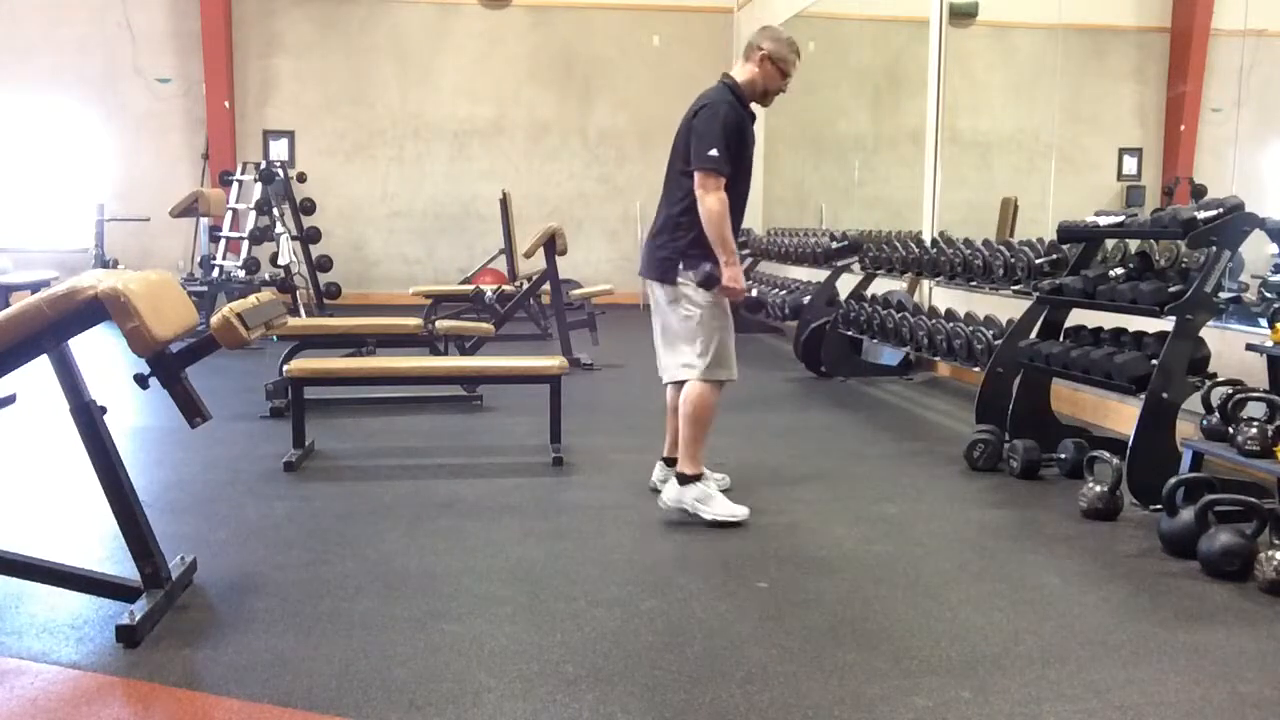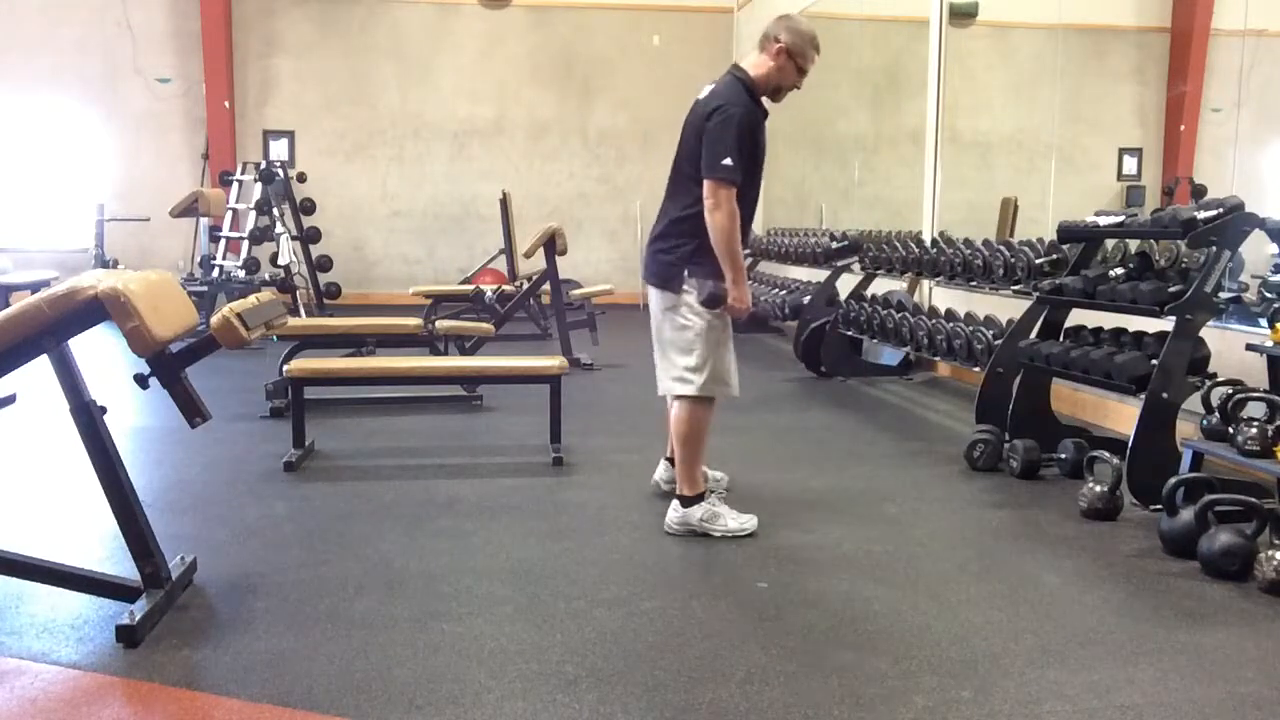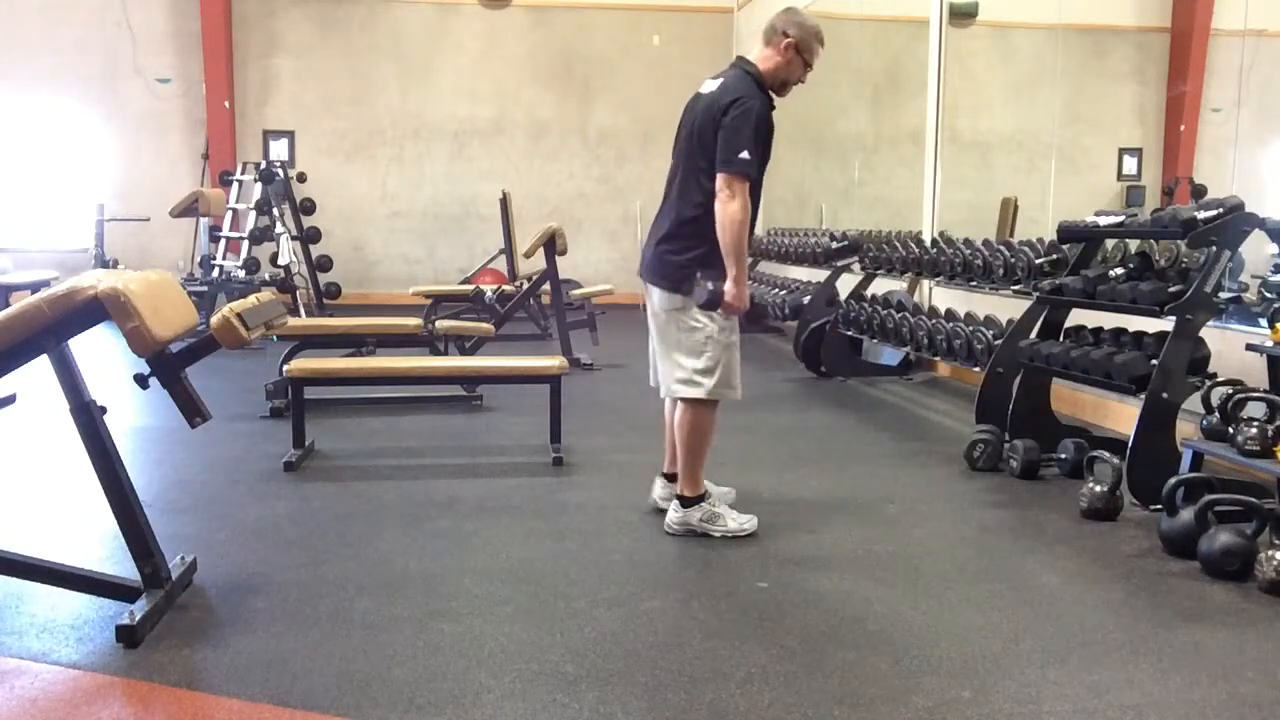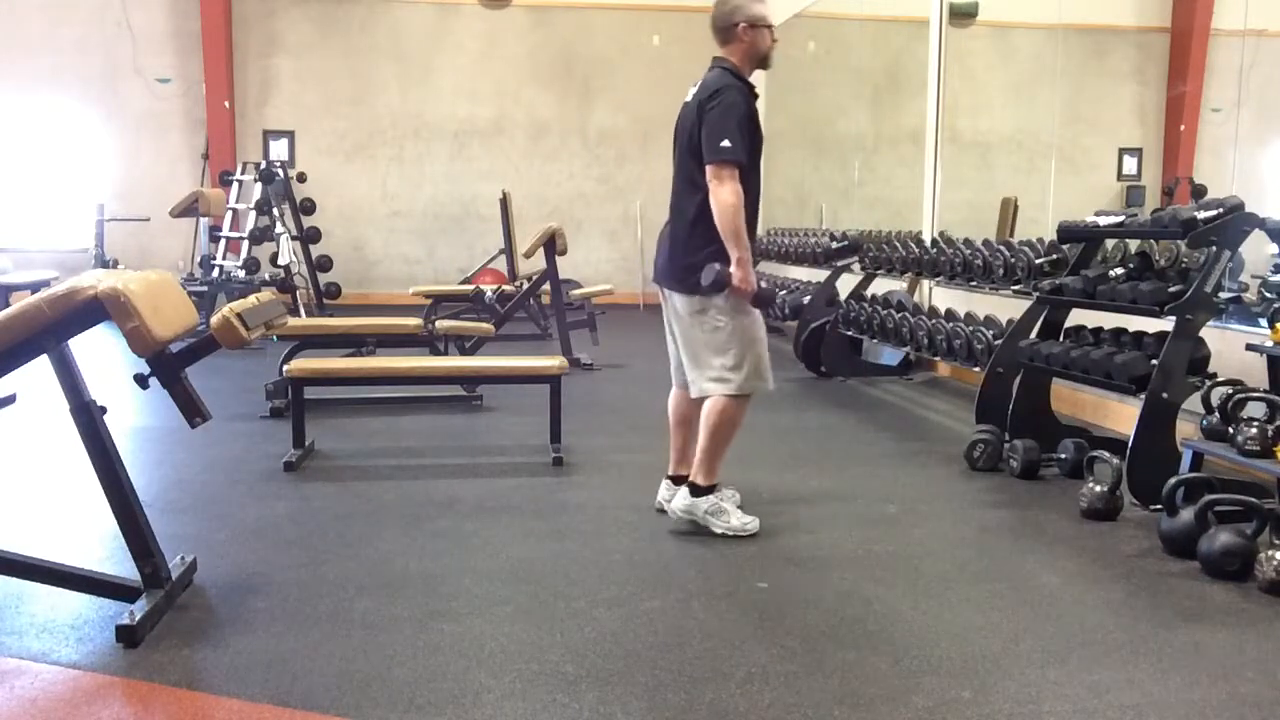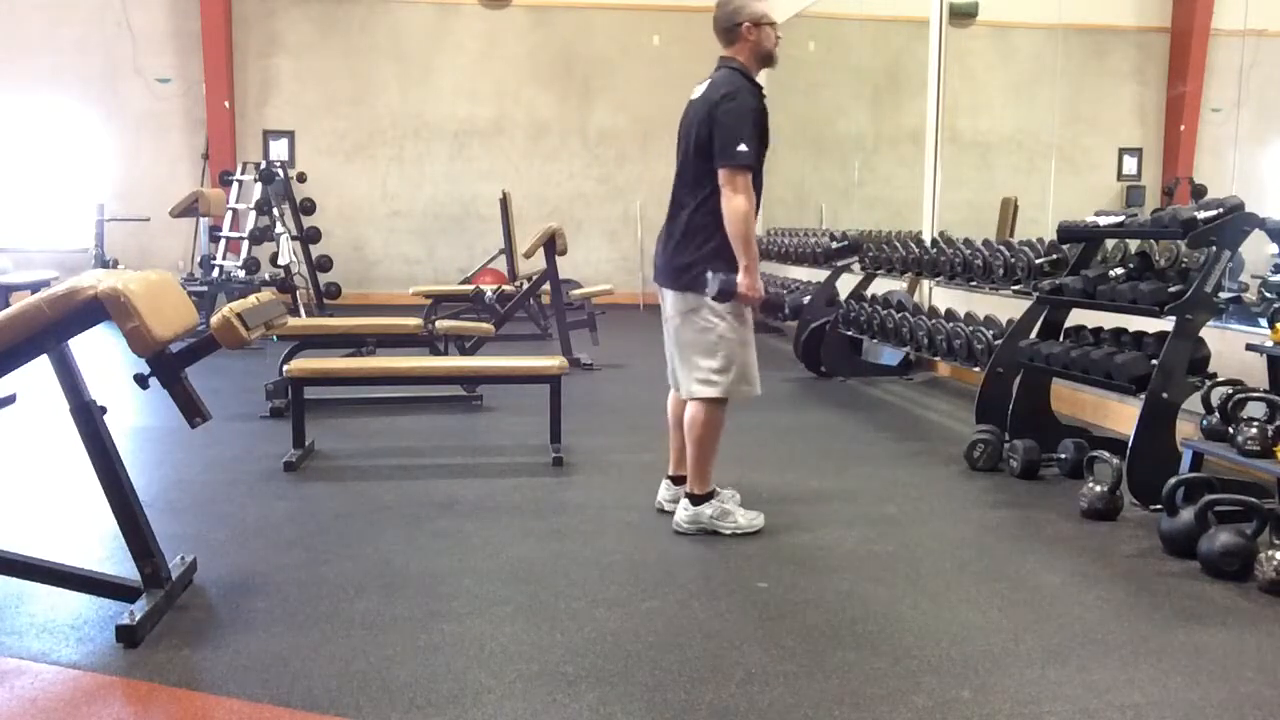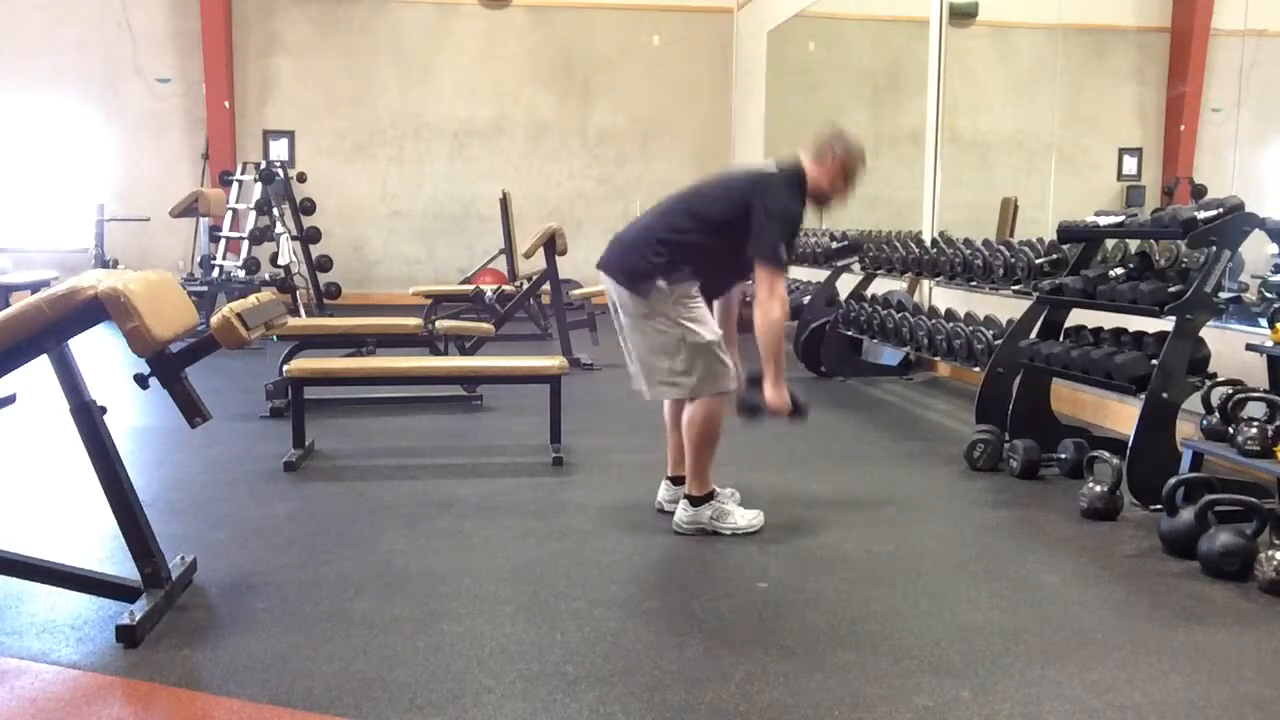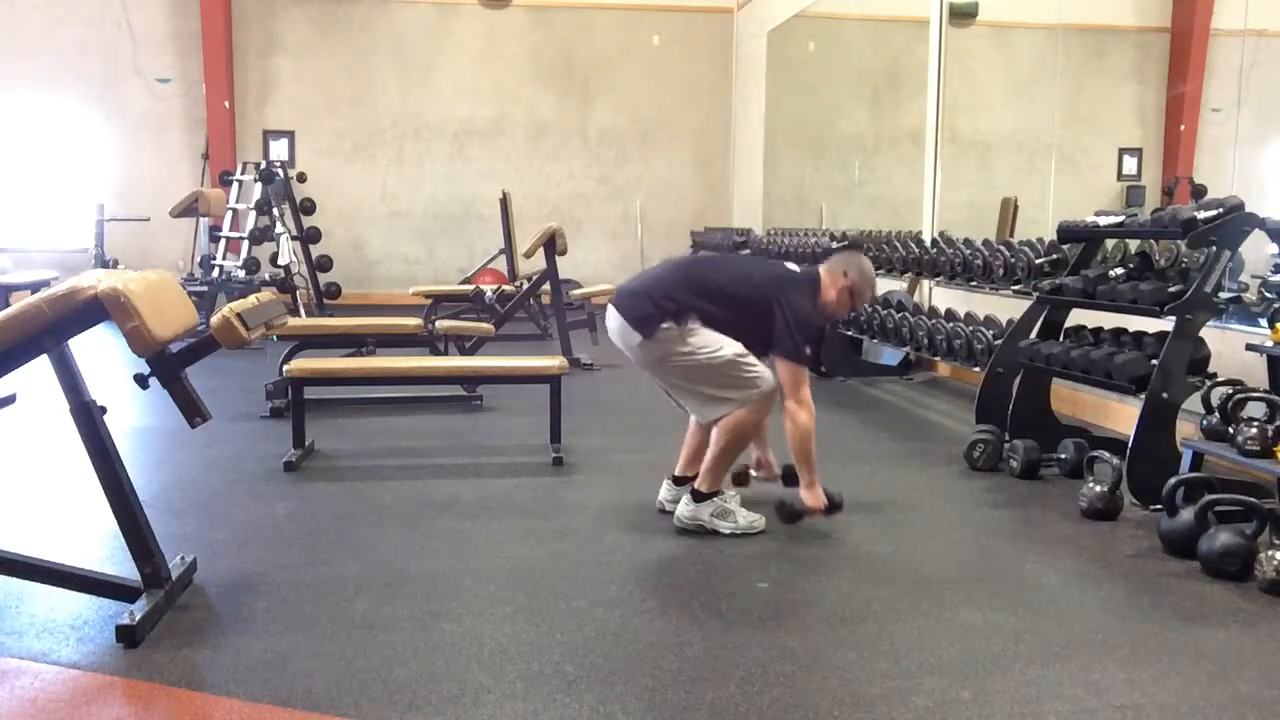
dt=0.4s
person 1, frame 1
left shoulder: (730, 109)
right shoulder: (719, 108)
right elbow: (708, 191)
left wrist: (722, 261)
right wrist: (730, 263)
left hip: (681, 258)
right hip: (688, 262)
left knee: (686, 367)
right knee: (704, 370)
left ankle: (673, 463)
right ankle: (688, 483)
person 1, frame 2
left shoulder: (726, 95)
right shoulder: (735, 109)
right elbow: (718, 201)
left wrist: (726, 275)
right wrist: (736, 281)
left hip: (676, 260)
right hip: (691, 268)
left knee: (687, 377)
right knee: (699, 383)
left ankle: (677, 466)
right ankle: (690, 503)
person 1, frame 3
left shoulder: (718, 86)
right shoulder: (748, 102)
right elbow: (730, 195)
right wrist: (737, 276)
left hip: (668, 258)
right hip: (695, 268)
left knee: (683, 383)
right knee: (701, 387)
left ankle: (672, 481)
right ankle: (690, 504)
person 1, frame 4
left shoulder: (706, 90)
right shoulder: (729, 93)
right elbow: (723, 183)
right wrist: (741, 261)
left hip: (679, 262)
right hip: (710, 268)
left knee: (691, 379)
right knee: (735, 381)
left ankle: (678, 481)
right ankle: (699, 491)
person 1, frame 5
left shoulder: (711, 89)
right shoulder: (740, 95)
right elbow: (734, 191)
right wrist: (749, 270)
left hip: (680, 261)
right hip: (705, 269)
left knee: (690, 376)
right knee: (715, 383)
left ankle: (678, 482)
right ankle: (698, 502)
person 1, frame 6
left shoulder: (769, 185)
right shoulder: (781, 198)
left elbow: (726, 280)
right elbow: (770, 301)
left wrist: (726, 351)
right wrist: (774, 383)
left hip: (626, 267)
right hip: (649, 276)
left knee: (688, 378)
right knee: (708, 385)
left ankle: (677, 484)
right ankle: (698, 505)
person 1, frame 7
left shoulder: (784, 285)
right shoulder: (797, 302)
left elbow: (743, 380)
right elbow: (796, 402)
left wrist: (761, 448)
right wrist: (810, 484)
left hip: (629, 308)
right hip: (650, 320)
left knee: (722, 390)
right knee: (758, 392)
left ankle: (680, 484)
right ankle: (702, 502)
